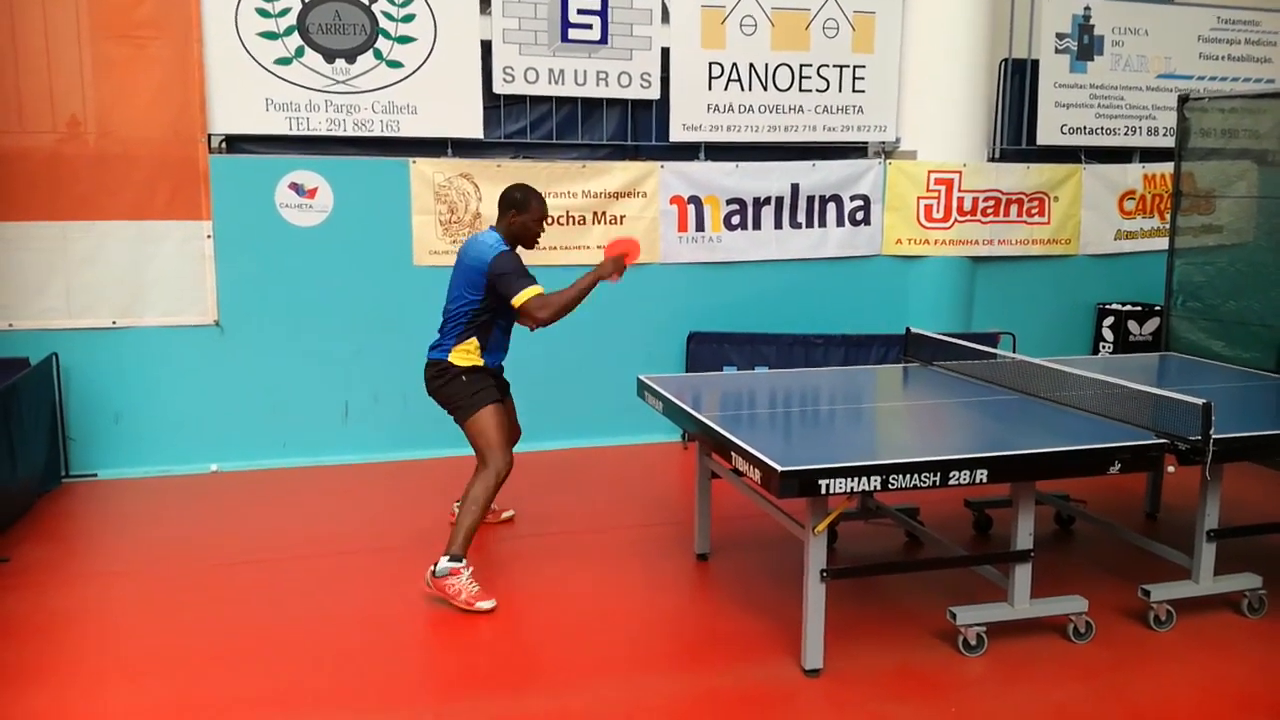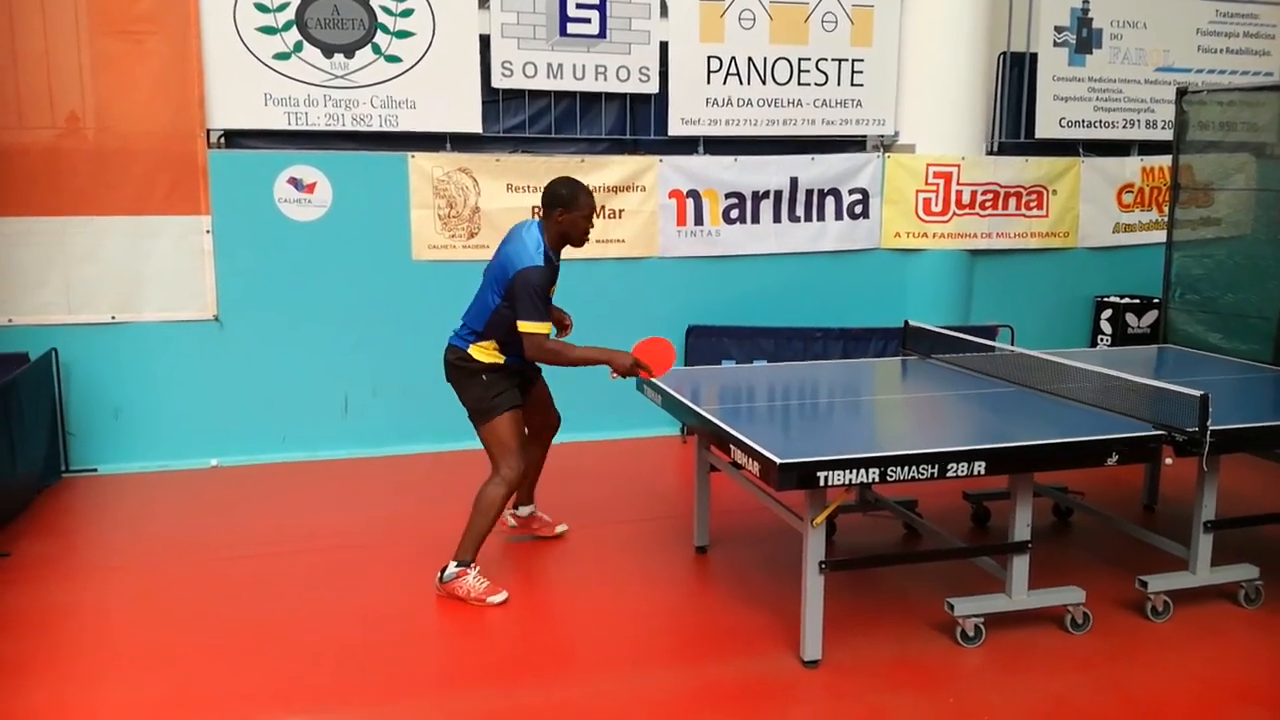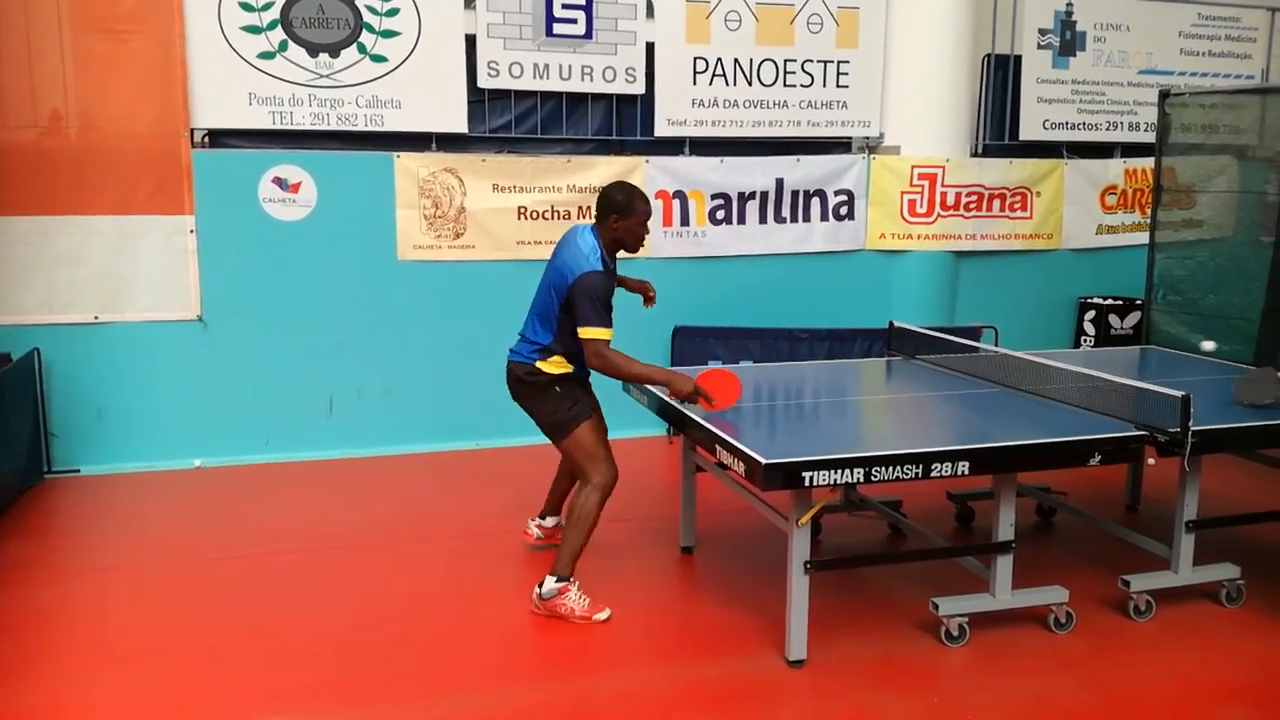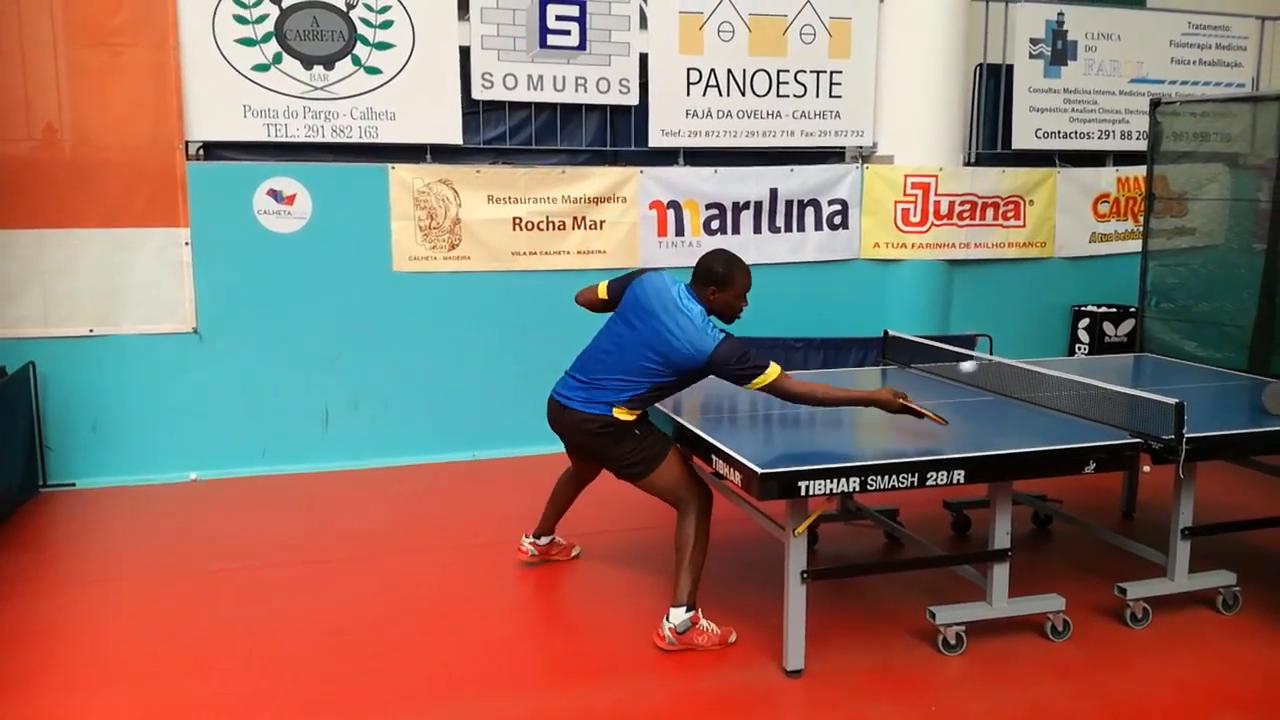
dt=0.5s
person 1, frame 1
left shoulder: (479, 244)
right shoulder: (501, 258)
right elbow: (541, 312)
left wrist: (520, 307)
right wrist: (598, 273)
left hip: (474, 366)
right hip: (458, 370)
left knee: (508, 434)
right knee: (499, 462)
left ankle: (469, 505)
right ankle: (449, 568)
person 1, frame 2
left shoulder: (531, 232)
right shoulder: (532, 267)
right elbow: (538, 348)
left wrist: (550, 311)
right wrist: (606, 356)
left hip: (505, 355)
right hip: (479, 363)
left knee: (545, 426)
right knee: (512, 469)
left ankle: (522, 511)
right ankle: (458, 571)
person 1, frame 3
left shoulder: (581, 234)
right shoulder: (591, 277)
right elbow: (599, 355)
left wrist: (627, 283)
right wrist: (668, 378)
left hip: (541, 367)
right hip: (541, 376)
left knee: (587, 444)
right knee: (602, 474)
left ankle: (547, 524)
right ankle: (555, 587)
person 1, frame 4
left shoulder: (651, 281)
right shoulder: (712, 345)
left elbow: (585, 298)
right elbow: (791, 389)
right wrist: (873, 398)
left hip: (563, 405)
right hip: (604, 423)
left knee: (586, 467)
right knee: (694, 501)
left ankle: (539, 541)
right ankle: (680, 621)
